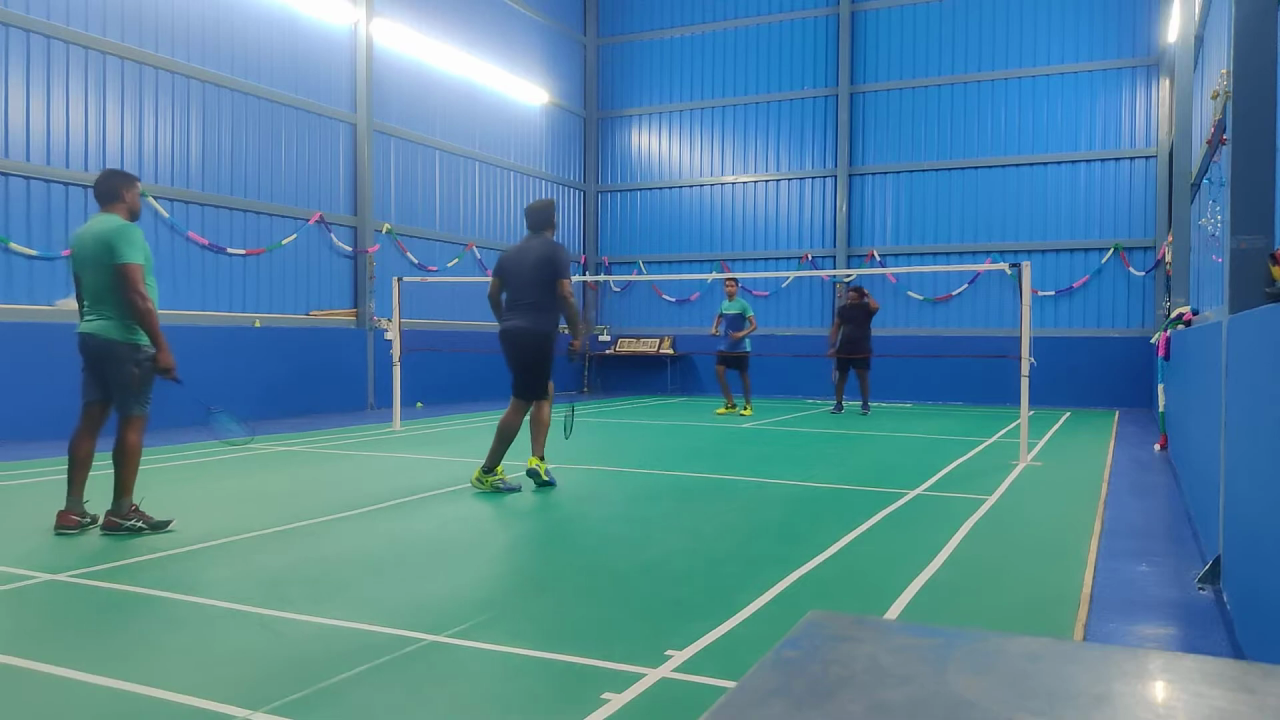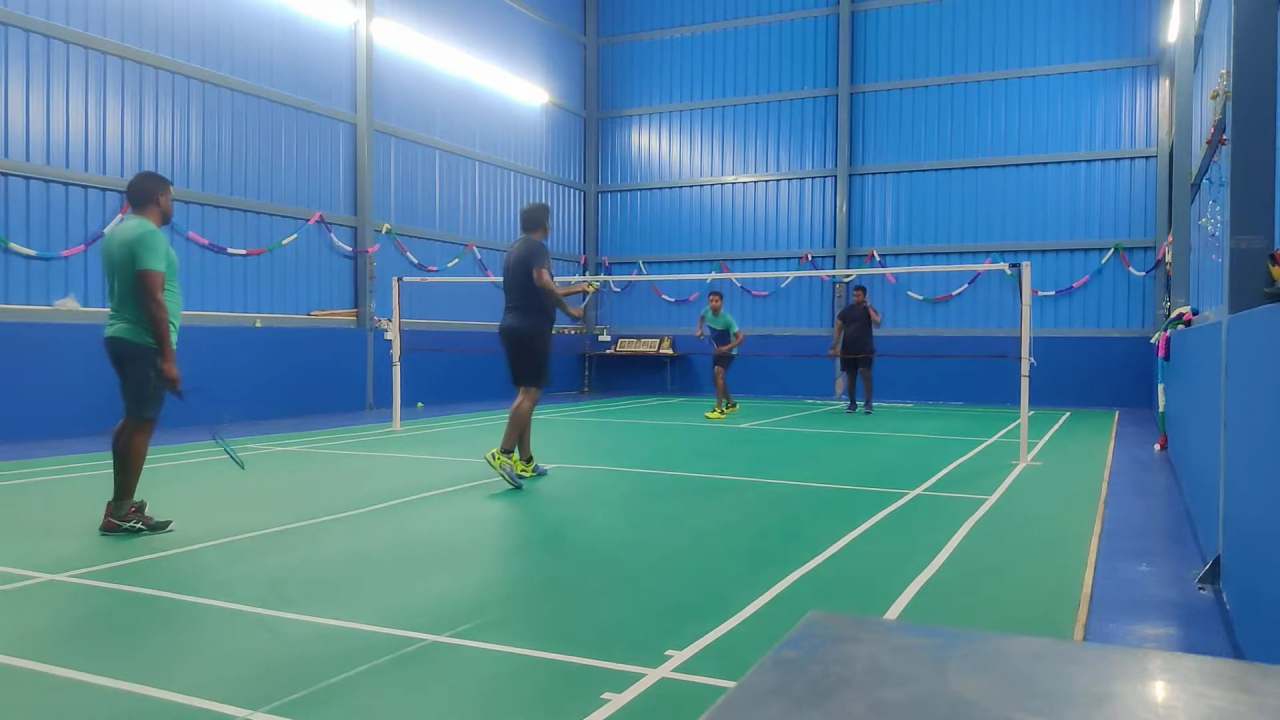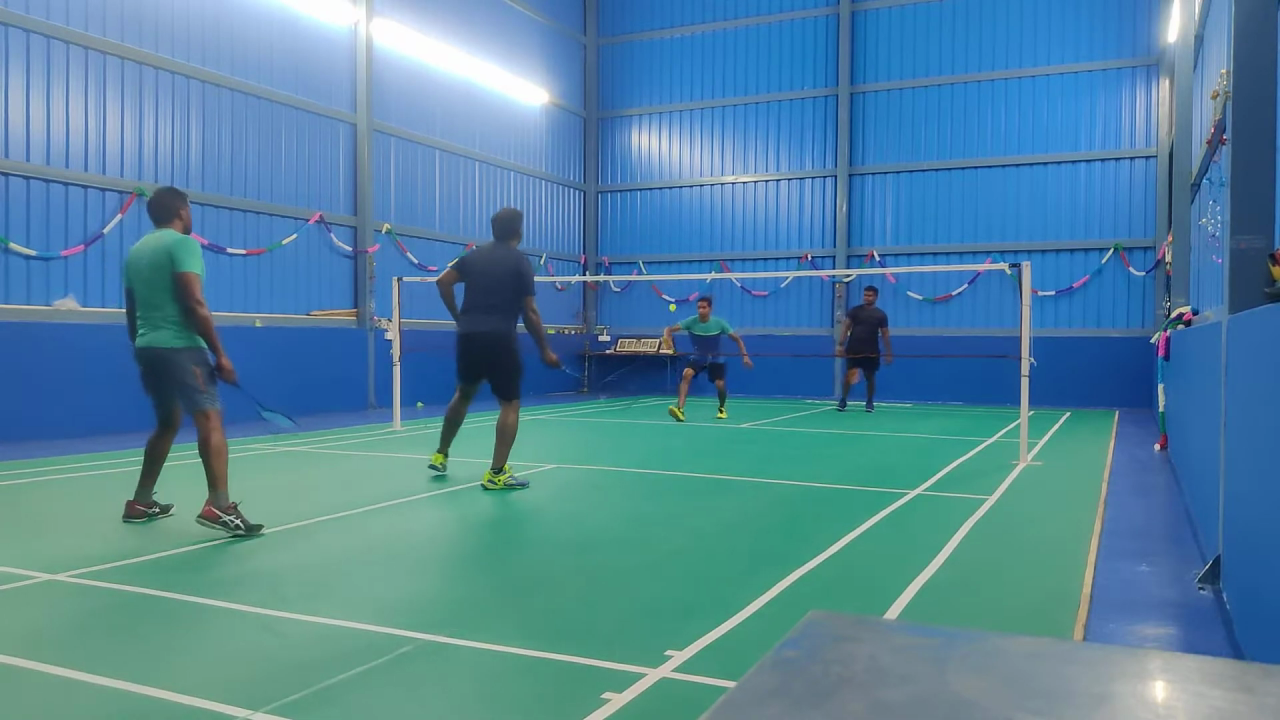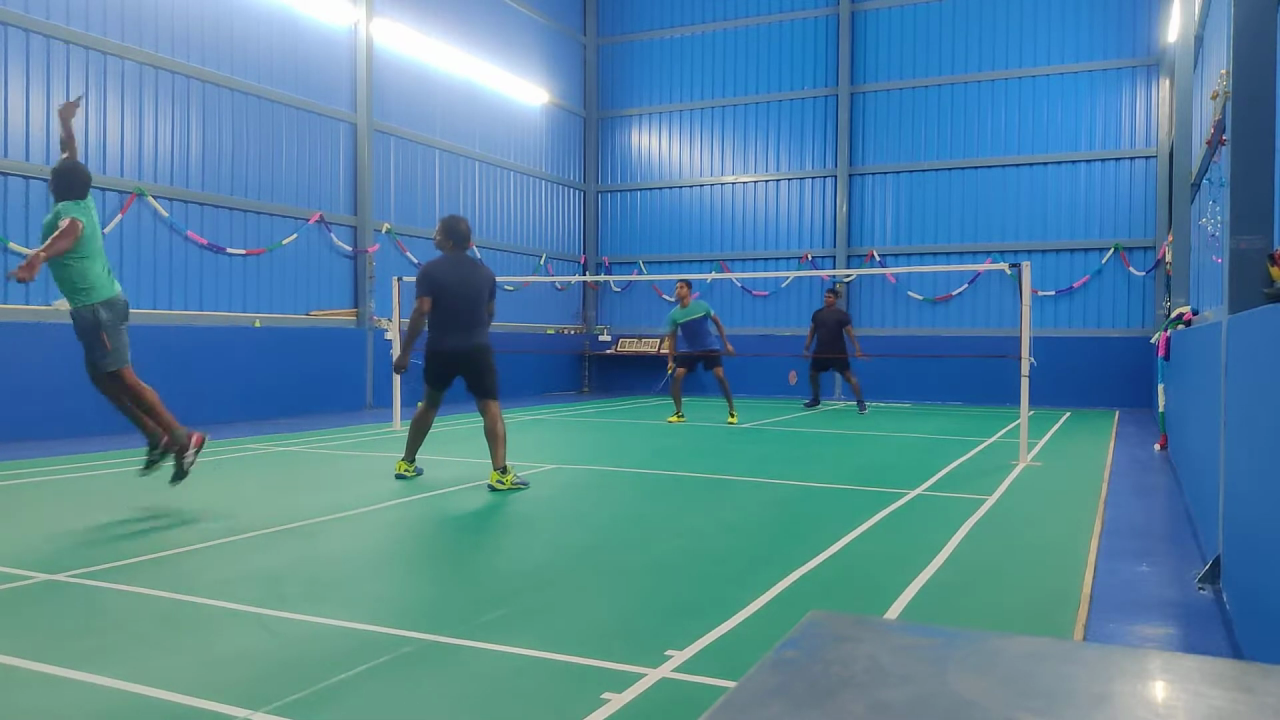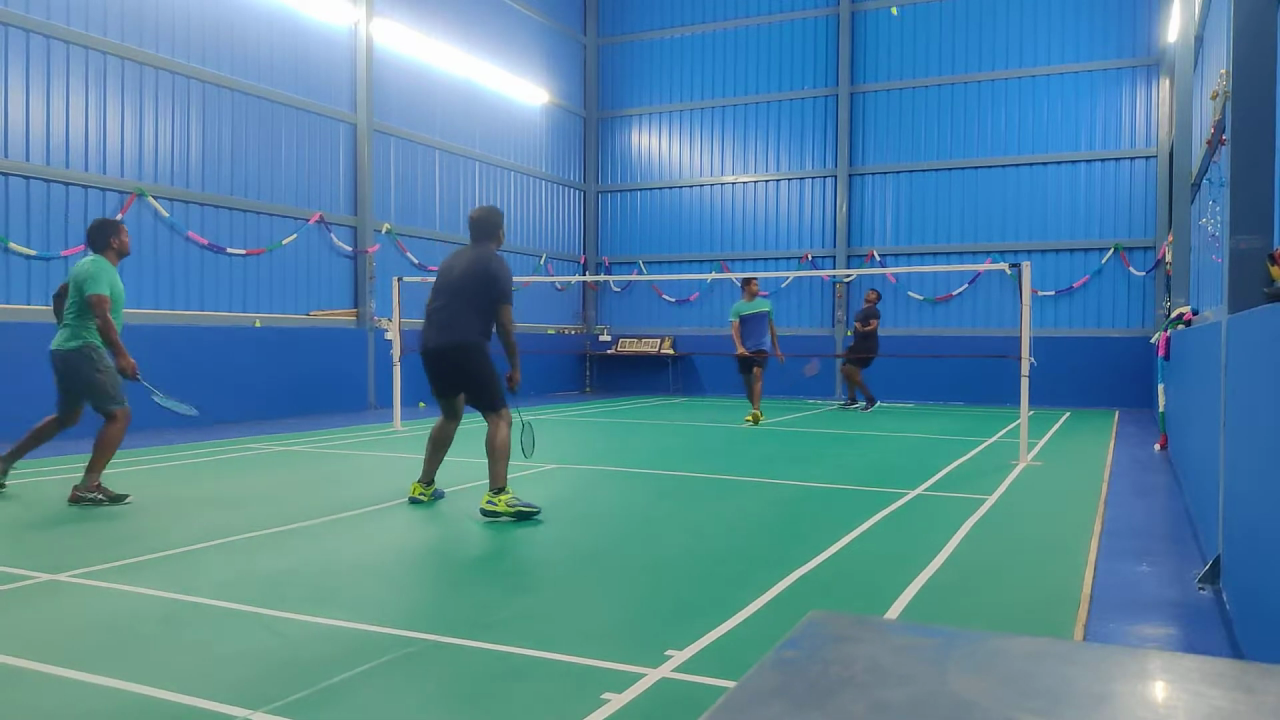
dt=1s
person 1, frame 1
left shoulder: (82, 233)
right shoulder: (124, 231)
right elbow: (137, 295)
right wrist: (161, 346)
left hip: (93, 336)
right hip: (125, 341)
left knee: (90, 420)
right knee: (133, 422)
left ankle: (73, 510)
right ankle: (121, 512)
person 1, frame 2
left shoulder: (117, 233)
right shoulder: (150, 235)
right elbow: (154, 300)
right wrist: (168, 356)
left hip: (122, 337)
right hip: (144, 343)
left knee: (132, 420)
right knee: (141, 425)
left ankle: (120, 502)
right ankle: (121, 513)
person 1, frame 3
left shoulder: (135, 252)
right shoulder: (183, 243)
left elbow: (132, 312)
right elbow: (194, 304)
right wrist: (220, 354)
left hip: (148, 346)
right hip: (180, 346)
left knee: (167, 423)
right knee: (209, 418)
left ankle: (141, 502)
right ankle: (219, 506)
person 1, frame 4
left shoulder: (67, 208)
right shoulder: (81, 202)
left elbow: (69, 234)
right elbow: (70, 157)
left wrist: (37, 257)
right wrist: (66, 120)
left hip: (95, 306)
right hip: (99, 303)
left knee: (121, 378)
right knee: (102, 378)
left ankle: (182, 438)
right ankle: (158, 438)
person 1, frame 5
left shoulder: (92, 265)
right shoulder: (98, 268)
left elbow: (58, 297)
right elbow: (101, 315)
left wrist: (65, 326)
right wrist: (122, 354)
left hip: (66, 351)
right hip: (83, 353)
left knee: (66, 417)
right knee: (119, 415)
right ankle: (87, 486)
person 2, frame 1
left shoulder: (510, 254)
right shoulder: (555, 251)
left elbow: (493, 294)
right elbow: (565, 296)
right wrist: (576, 335)
left hip: (511, 332)
right hip: (537, 335)
left knee: (545, 393)
right knee: (521, 403)
left ankle: (538, 461)
right ankle: (488, 472)
person 2, frame 2
left shoulder: (516, 249)
right shoulder: (536, 248)
right elbow: (543, 283)
left wrist: (576, 289)
right wrist: (567, 309)
left hip: (514, 327)
right hip: (531, 329)
left knee: (526, 393)
right knee: (529, 393)
left ankle: (525, 462)
right ankle: (504, 453)
person 2, frame 3
left shoulder: (474, 256)
right shoulder: (520, 262)
left elbow: (443, 282)
right elbow: (529, 312)
left wrist: (459, 317)
right wrist: (545, 349)
left hip: (468, 335)
right hip: (500, 338)
left knee: (463, 395)
right knee: (510, 405)
left ankle: (441, 455)
right ankle: (496, 474)
person 2, frame 4
left shoulder: (430, 270)
right shoulder: (485, 272)
left elbow: (421, 313)
left wrist: (404, 353)
left hip: (440, 350)
right hip: (477, 349)
left knee: (430, 404)
right knee: (490, 409)
left ankle: (406, 463)
right ankle: (500, 473)
person 2, frame 5
left shoulder: (451, 260)
right shoulder: (495, 264)
left elbow: (431, 307)
right elbow: (504, 322)
right wrist: (514, 366)
left hip: (432, 347)
right hip: (464, 348)
left knee: (451, 414)
right knee: (499, 418)
left ankle: (424, 485)
right ankle: (498, 496)
